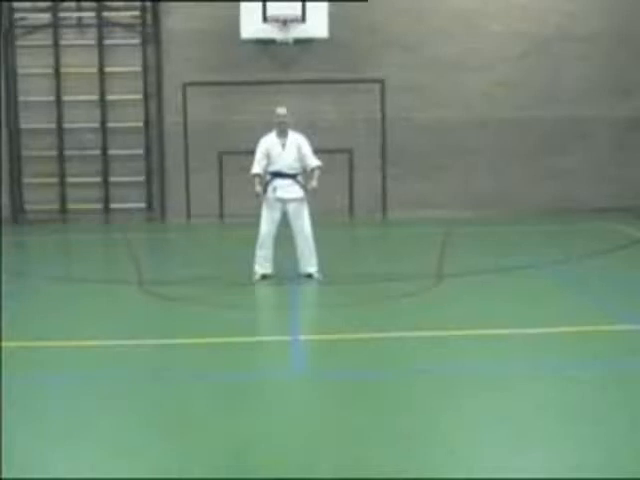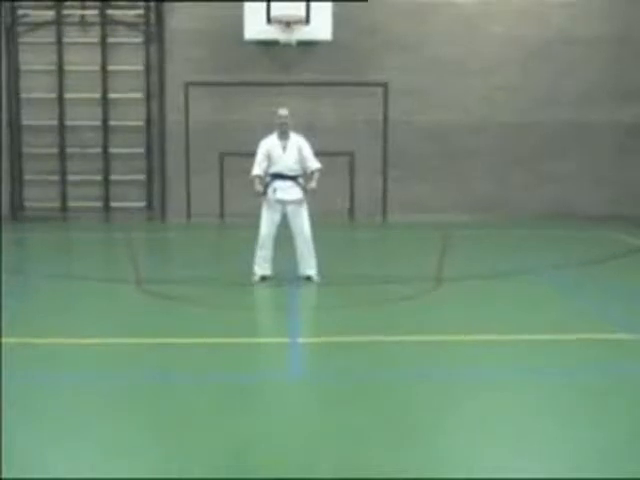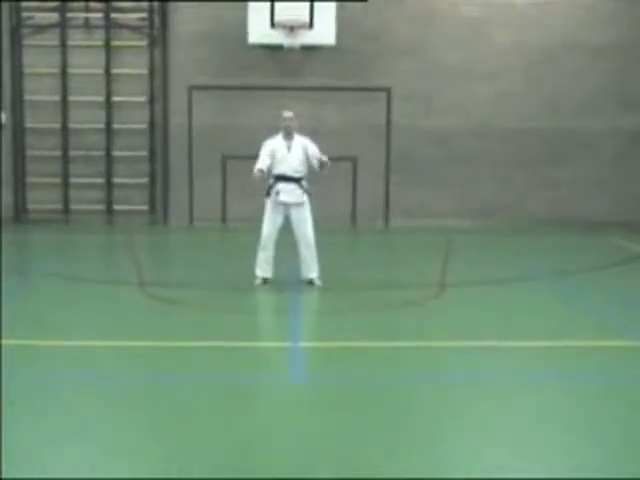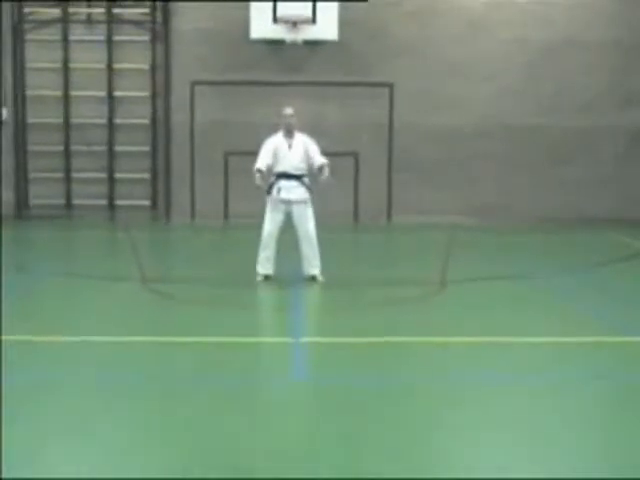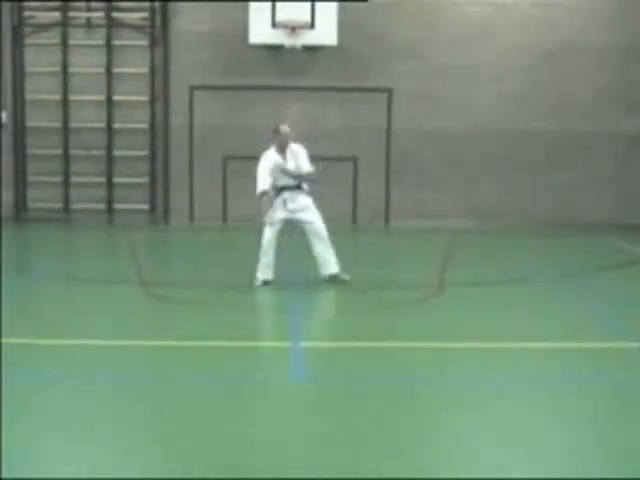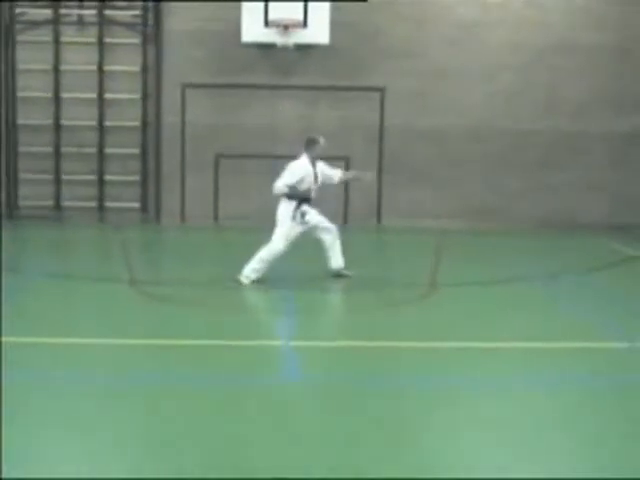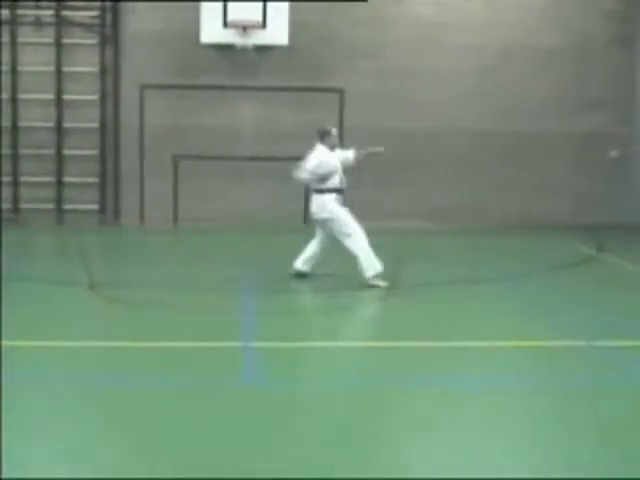
dt=0.7s
person 1, frame 1
left shoulder: (299, 139)
right shoulder: (266, 141)
left elbow: (311, 160)
right elbow: (258, 165)
left wrist: (314, 179)
right wrist: (257, 185)
left hip: (294, 188)
right hip: (273, 188)
left knee: (303, 230)
right knee: (266, 231)
left ankle: (309, 268)
right ankle: (263, 269)
person 1, frame 2
left shoulder: (300, 141)
right shoulder: (267, 142)
left elbow: (312, 163)
right elbow: (259, 166)
left wrist: (313, 181)
right wrist: (257, 184)
left hip: (295, 190)
right hip: (273, 190)
left knee: (303, 232)
right knee: (266, 232)
left ankle: (308, 271)
right ankle: (262, 271)
person 1, frame 3
left shoulder: (305, 143)
right shoulder: (271, 143)
left elbow: (319, 160)
right elbow: (262, 164)
left wrist: (322, 161)
right wrist: (259, 173)
left hip: (298, 192)
right hip: (277, 192)
left knee: (306, 235)
right knee: (268, 234)
left ankle: (311, 275)
right ankle: (263, 274)
person 1, frame 4
left shoulder: (306, 141)
right shoulder: (271, 141)
left elbow: (318, 160)
right elbow: (262, 163)
left wrist: (324, 169)
right wrist: (259, 175)
left hip: (299, 189)
right hip: (278, 189)
left knee: (307, 232)
right knee: (269, 232)
left ankle: (313, 271)
right ankle: (265, 271)
person 1, frame 5
left shoulder: (297, 149)
right shoulder: (267, 158)
left elbow: (308, 174)
right elbow: (263, 186)
left wrist: (288, 172)
right wrist: (266, 207)
left hip: (300, 197)
right hip: (280, 200)
left knee: (319, 232)
right knee: (269, 238)
left ankle: (332, 271)
right ankle: (264, 276)
person 1, frame 6
left shoulder: (318, 166)
right shoulder: (297, 166)
left elbow: (338, 175)
right elbow: (278, 188)
left wrist: (360, 175)
right wrist: (300, 193)
left hip: (305, 210)
right hip: (290, 211)
left knee: (330, 231)
right knee: (278, 245)
left ankle: (336, 267)
right ankle: (247, 274)
person 1, frame 7
left shoulder: (333, 154)
right shoulder: (318, 156)
left elbow: (352, 155)
right elbow: (302, 175)
left wrist: (373, 150)
right wrist: (320, 178)
left hip: (329, 202)
right hip: (327, 203)
left knee: (322, 238)
right knee: (355, 235)
left ankle: (300, 268)
right ankle: (372, 274)
